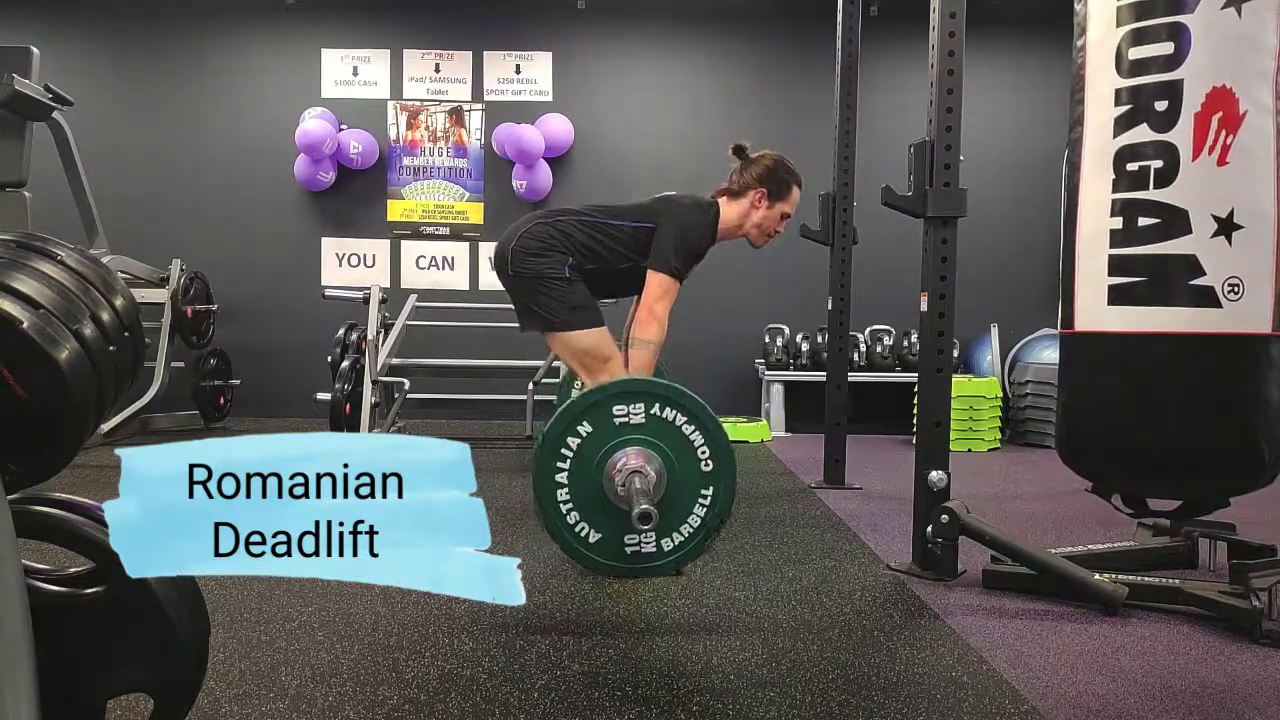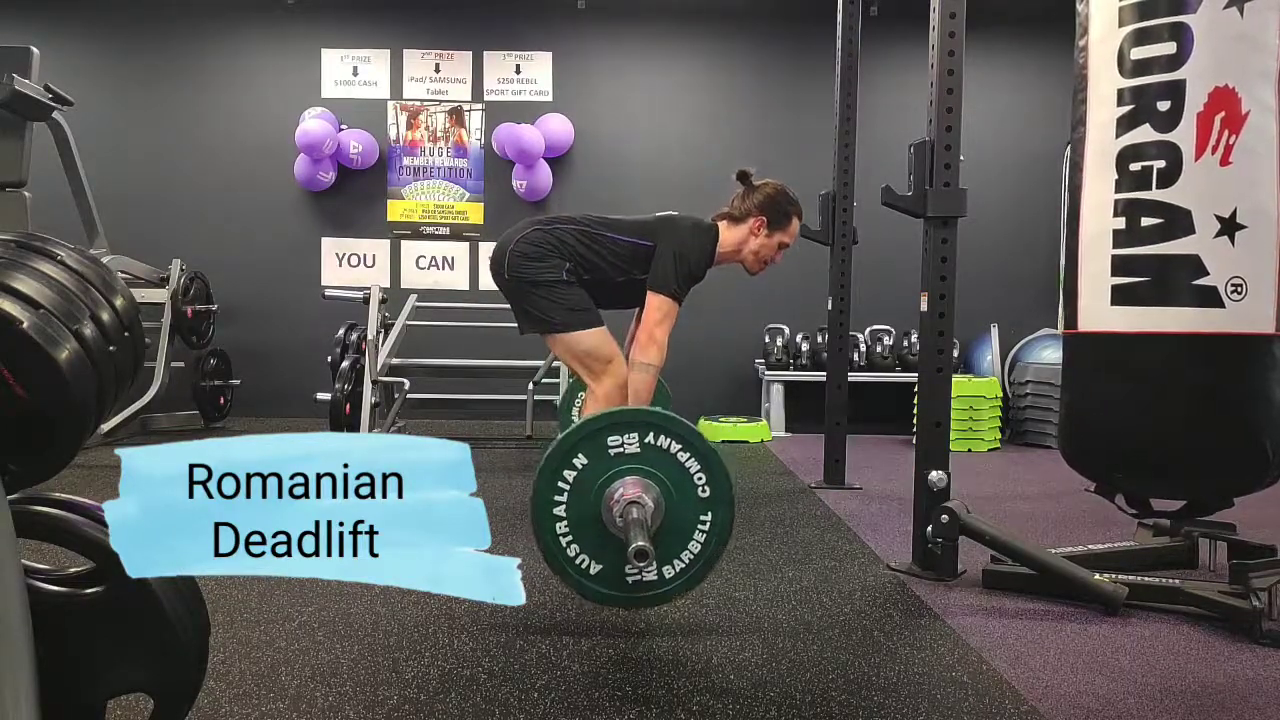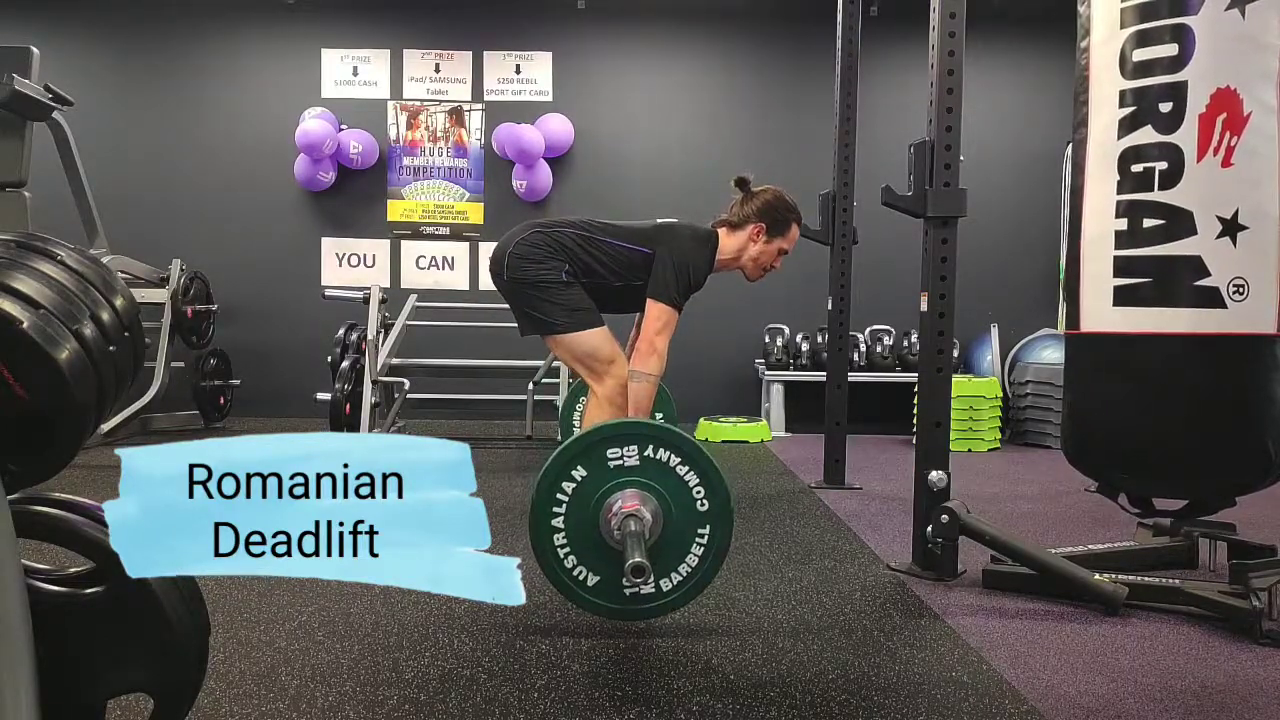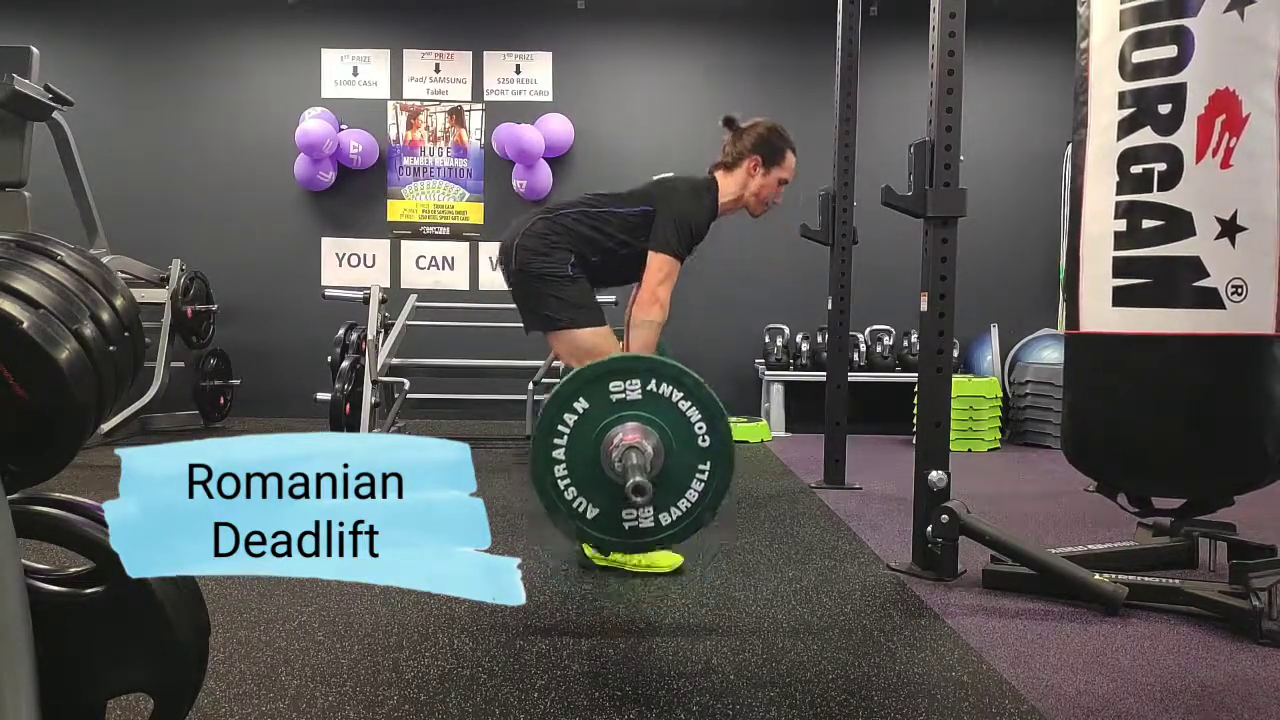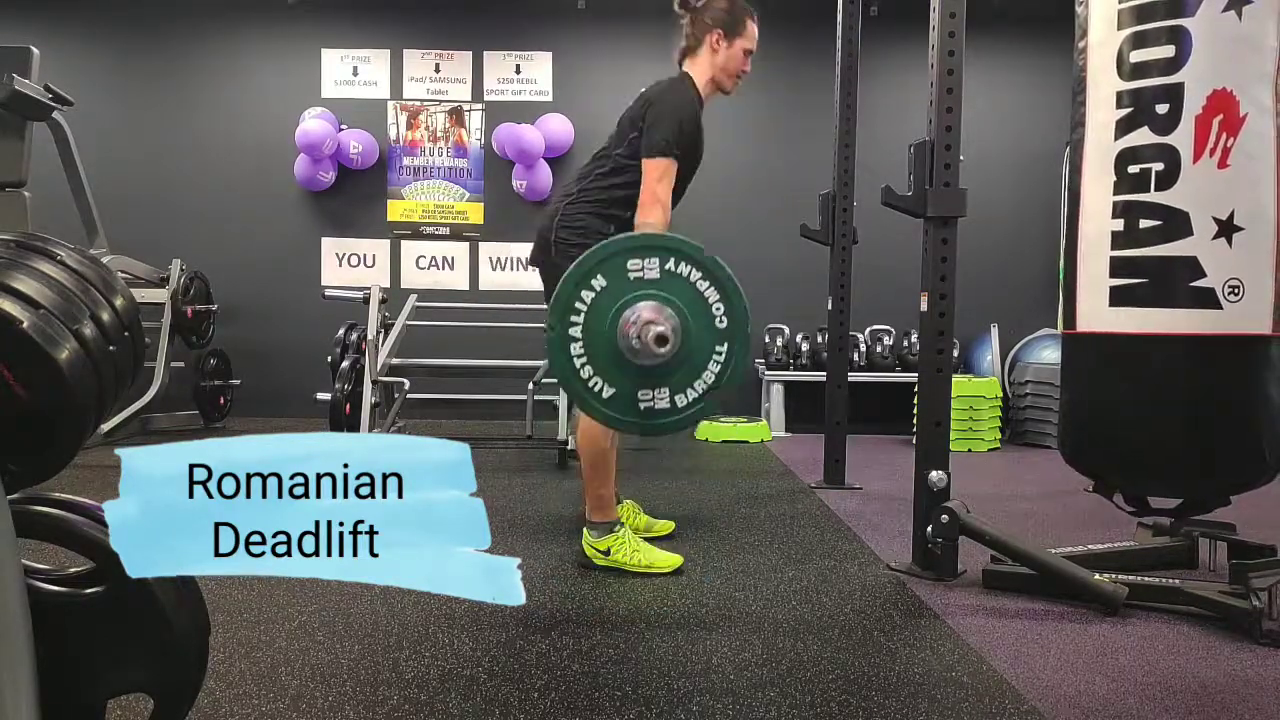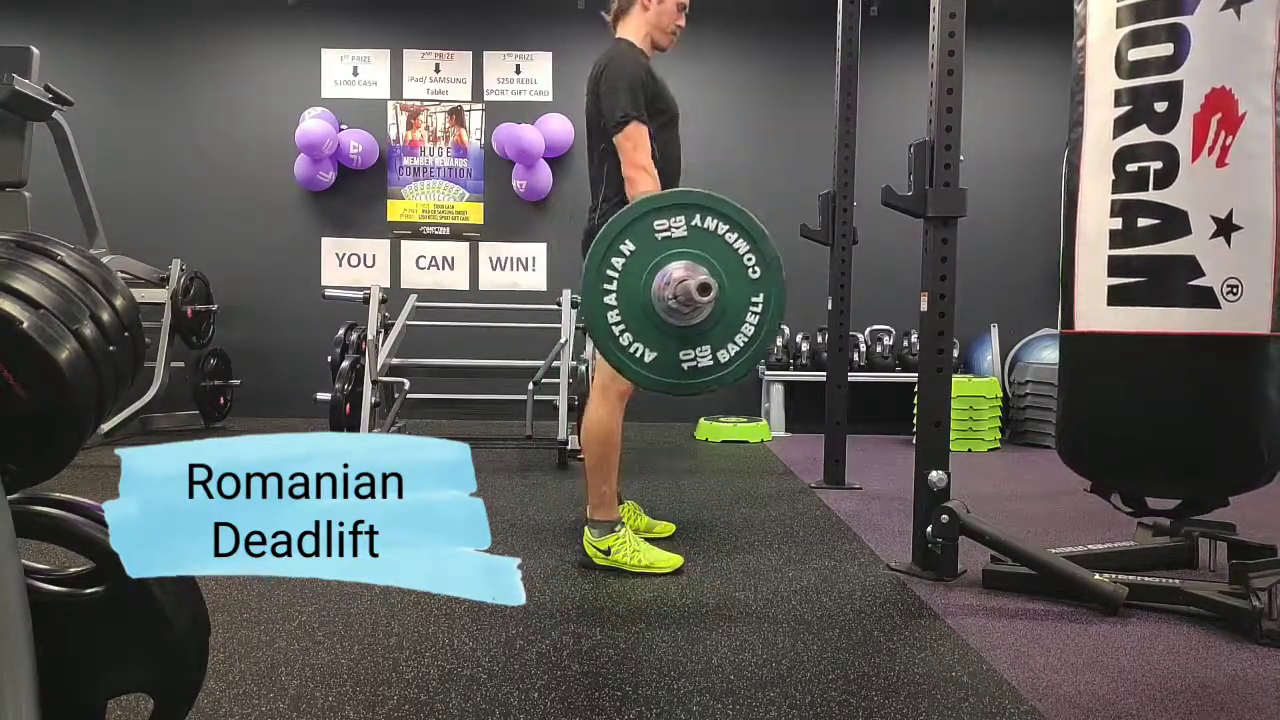
dt=0.4s
person 1, frame 1
left shoulder: (692, 219)
right shoulder: (692, 223)
left elbow: (645, 310)
right elbow: (653, 315)
left hip: (533, 252)
right hip: (537, 254)
left knee: (605, 380)
right knee: (609, 382)
person 1, frame 2
left shoulder: (691, 240)
right shoulder: (689, 244)
left elbow: (644, 332)
right elbow: (652, 338)
left hip: (529, 255)
right hip: (534, 258)
left knee: (608, 378)
right knee: (611, 380)
person 1, frame 3
left shoulder: (691, 249)
right shoulder: (688, 252)
left elbow: (644, 340)
right elbow: (651, 347)
left hip: (526, 257)
right hip: (532, 260)
left knee: (610, 380)
right knee: (613, 381)
person 1, frame 4
left shoulder: (693, 197)
right shoulder: (689, 201)
left elbow: (646, 291)
right elbow: (653, 298)
left hip: (540, 256)
right hip: (538, 255)
person 1, frame 5
left shoulder: (677, 100)
right shoulder: (677, 101)
left elbow: (648, 201)
right elbow: (652, 204)
left hip: (578, 241)
right hip: (579, 243)
left ankle: (610, 507)
right ankle: (603, 533)
person 1, frame 6
left shoulder: (629, 67)
right shoulder: (624, 65)
right elbow: (637, 170)
left knee: (616, 384)
right knee: (613, 385)
left ankle: (610, 508)
right ankle: (603, 533)
